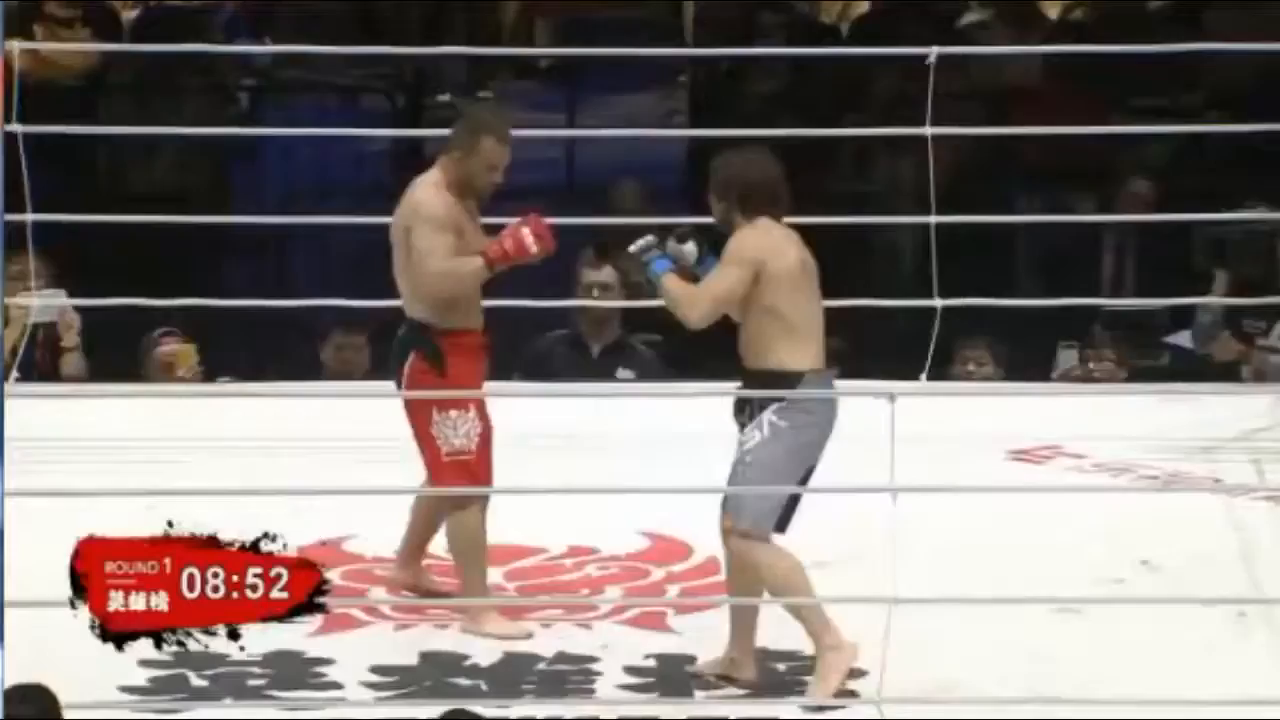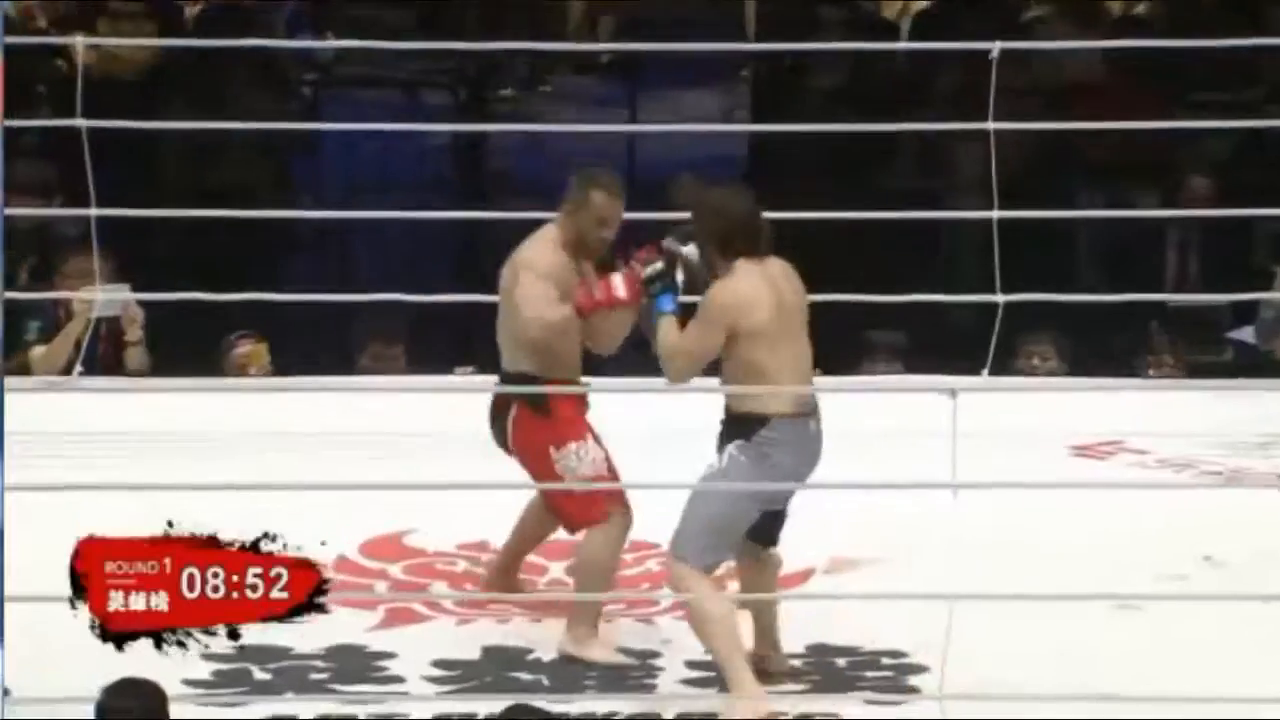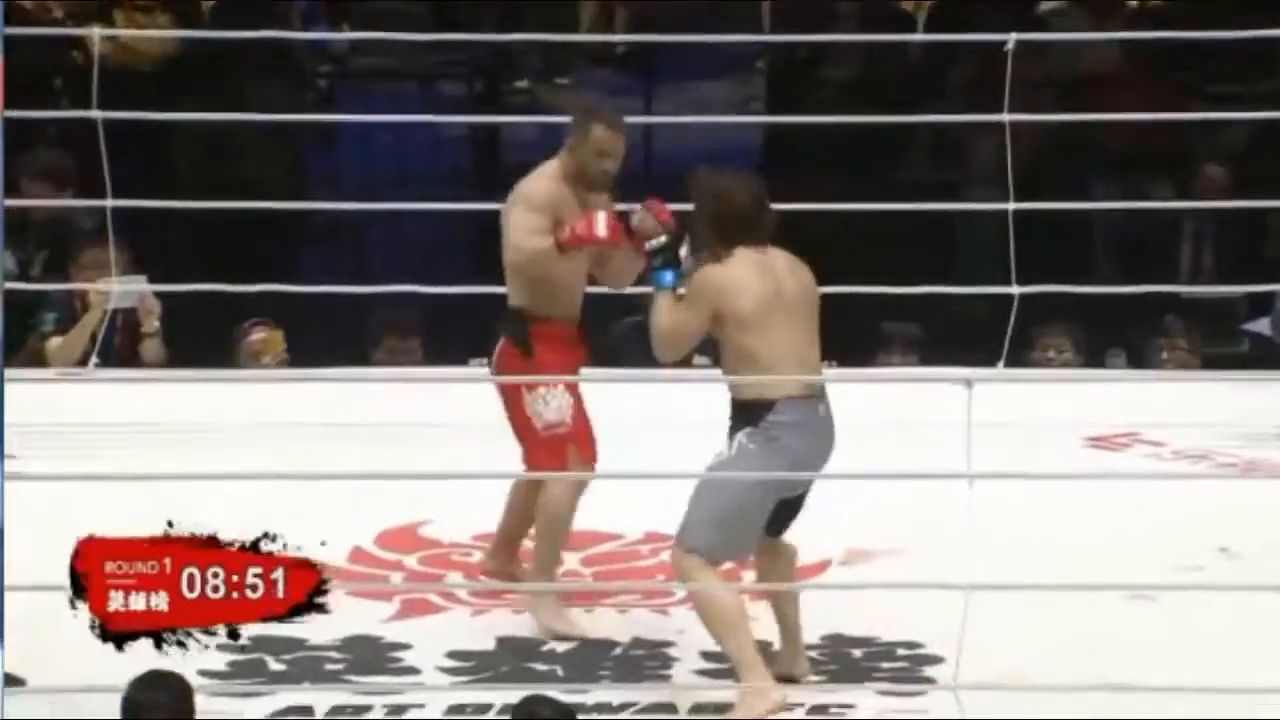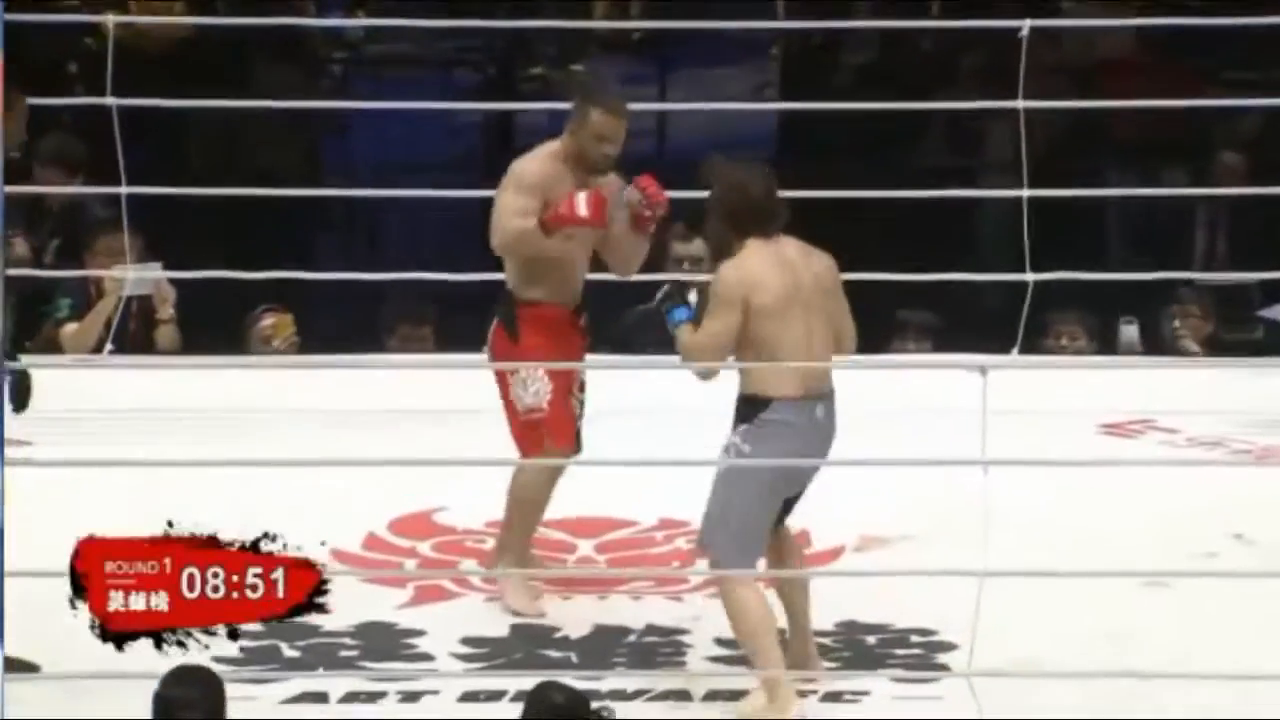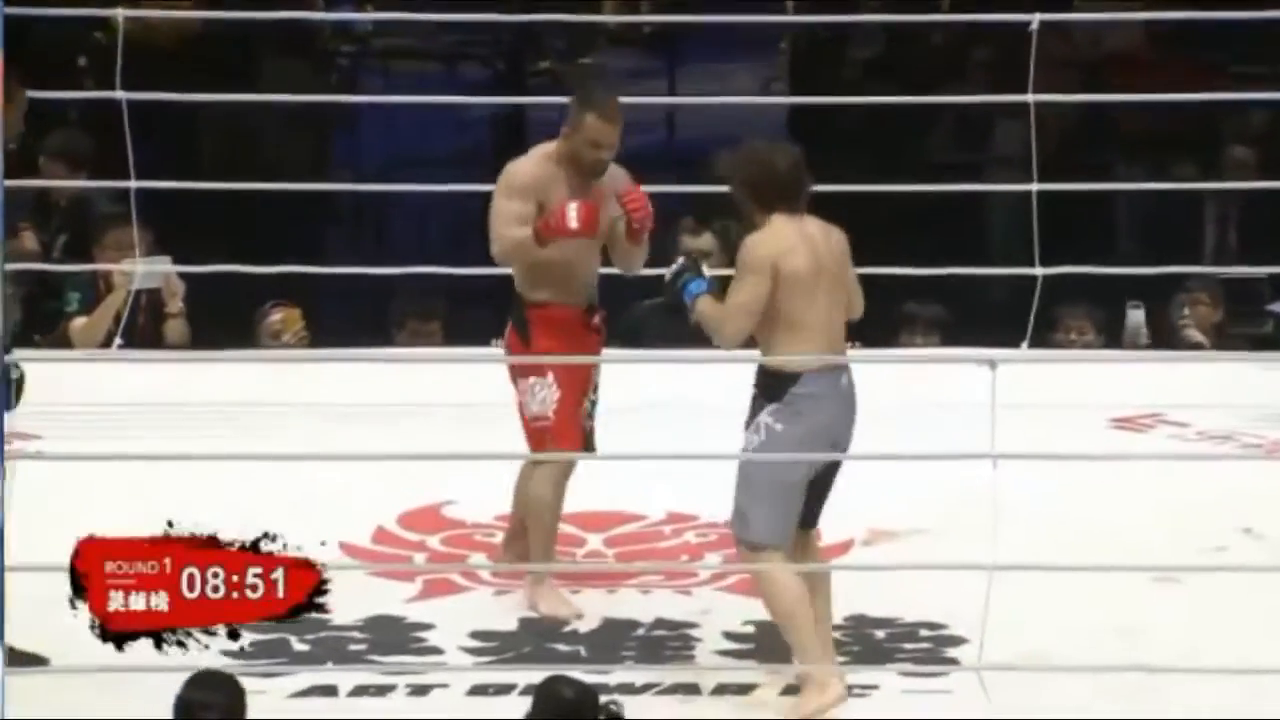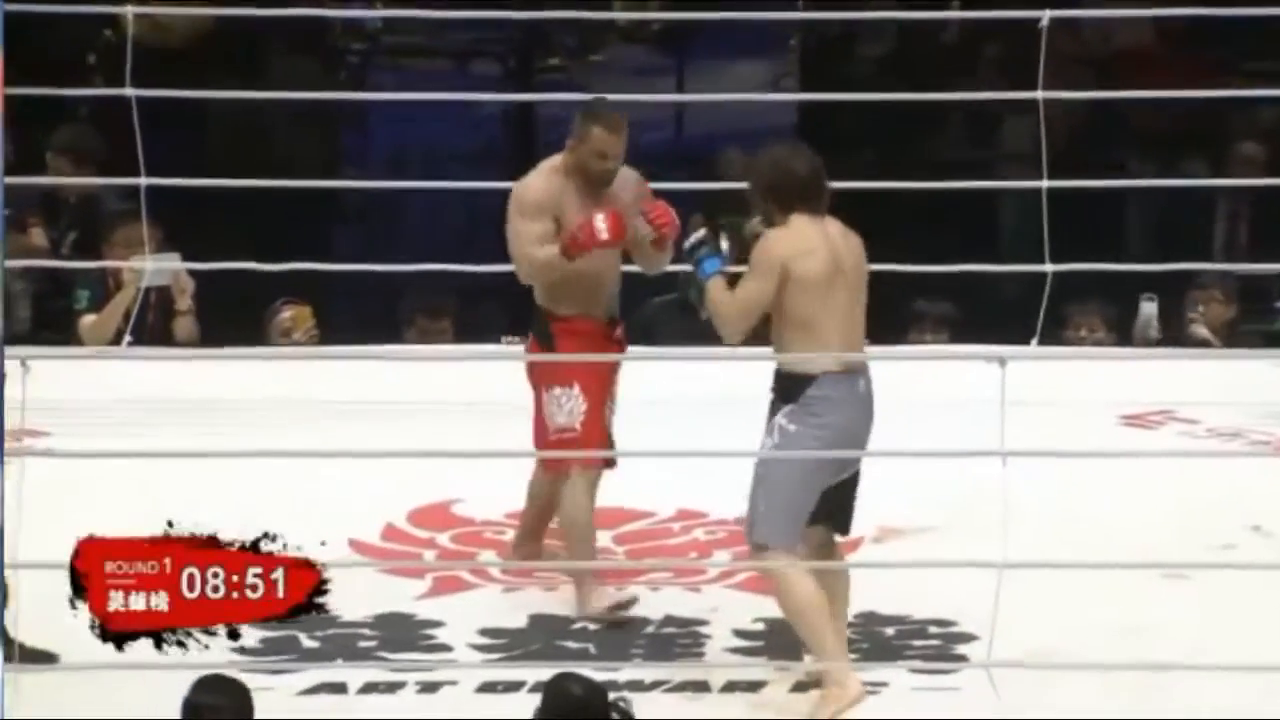
dt=0.2s
person 1, frame 1
left shoulder: (751, 243)
right shoulder: (783, 241)
left elbow: (696, 312)
left wrist: (659, 263)
right wrist: (703, 263)
left hip: (790, 402)
right hip: (791, 397)
left knee: (747, 530)
right knee: (740, 524)
left ankle: (829, 644)
right ankle: (739, 656)
person 1, frame 2
left shoulder: (728, 294)
right shoulder: (786, 274)
left elbow: (678, 366)
left wrist: (662, 299)
left hip: (760, 443)
right hip: (801, 434)
left knee: (685, 568)
right knee: (752, 542)
right ankle: (768, 651)
person 1, frame 3
left shoulder: (714, 279)
right shoulder: (793, 268)
left elbow: (666, 343)
left wrist: (665, 272)
left hip: (770, 428)
right hip: (815, 424)
left knee: (695, 560)
right knee: (767, 533)
right ankle: (792, 658)
person 1, frame 4
left shoulder: (736, 272)
right shoulder: (819, 262)
left elbow: (705, 362)
right elbow: (846, 340)
left wrist: (678, 313)
left hip: (771, 422)
right hip: (818, 416)
left knee: (729, 566)
right knee: (769, 527)
right ankle: (804, 651)
person 1, frame 5
left shoulder: (763, 244)
right shoulder: (833, 236)
left elbow: (731, 330)
left wrist: (692, 287)
left hip: (793, 399)
right hip: (836, 392)
left knee: (763, 547)
right knee: (797, 532)
right ankle: (823, 659)
person 1, frame 6
left shoulder: (778, 245)
right shoulder: (848, 240)
left elbow: (731, 325)
left wrist: (707, 263)
left hip: (810, 401)
right hip: (855, 396)
left knee: (774, 548)
right knee: (820, 535)
right ankle: (835, 657)
person 2, frame 1
left shoulder: (457, 200)
right shoulder: (431, 204)
left elbow: (466, 274)
right elbow: (438, 282)
left wrist: (522, 245)
right wrist: (501, 253)
left hip: (450, 351)
right hip: (434, 357)
left knee: (452, 467)
right knee: (468, 480)
left ankle: (407, 567)
right ankle: (478, 608)
person 2, frame 2
left shoulder: (582, 265)
right shoulder: (543, 260)
left elbow: (603, 343)
right elbow: (534, 328)
left wrist: (629, 299)
right wrist: (589, 303)
left hip: (546, 401)
right hip: (535, 407)
left knee: (561, 497)
right knee: (609, 514)
left ankle: (500, 574)
right ankle: (583, 635)
person 2, frame 3
left shoulder: (597, 201)
right shoulder: (539, 191)
left elbow: (616, 278)
right elbow: (518, 258)
left wrist: (640, 239)
right wrist: (573, 238)
left hip: (561, 340)
right hip: (529, 344)
left knee: (546, 465)
right knee: (572, 464)
left ankle: (501, 557)
right ankle: (540, 590)
person 2, frame 4
left shoulder: (610, 185)
right shoulder: (533, 172)
left elbow: (626, 266)
right elbow: (502, 240)
left wrist: (645, 220)
right wrist: (554, 218)
left hip: (568, 323)
right hip: (525, 325)
left knee: (553, 447)
right knee: (546, 447)
left ankle: (511, 548)
right ankle: (510, 567)
person 2, frame 5
left shoulder: (617, 181)
right shoulder: (527, 174)
left elbow: (630, 265)
right elbow: (501, 247)
left wrist: (637, 228)
right wrist: (549, 230)
left hip: (585, 323)
right hip: (537, 327)
left knee: (554, 449)
right knee: (557, 453)
left ankle: (518, 542)
right ankle: (540, 581)
person 2, frame 6
left shoulder: (630, 186)
right shoulder: (538, 189)
left elbow: (652, 265)
right elbow: (527, 267)
left wrist: (661, 236)
right wrist: (576, 243)
left hip: (605, 334)
right hip: (560, 339)
left knee: (561, 455)
right knee: (582, 464)
left ankle: (527, 543)
right ankle: (588, 589)
